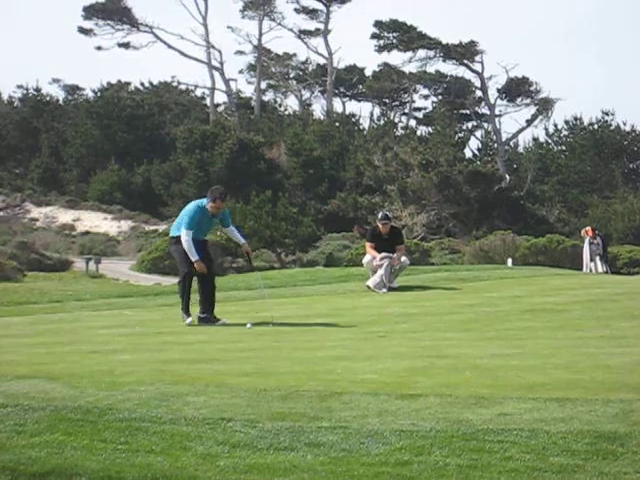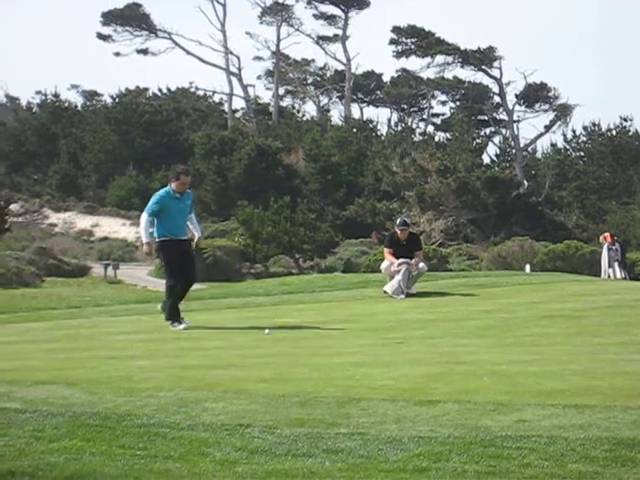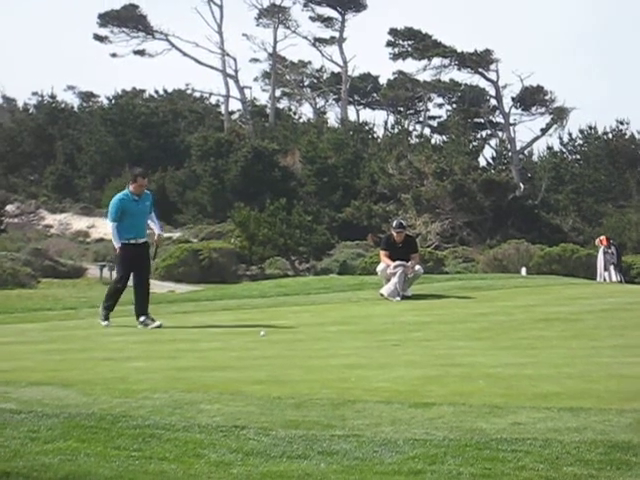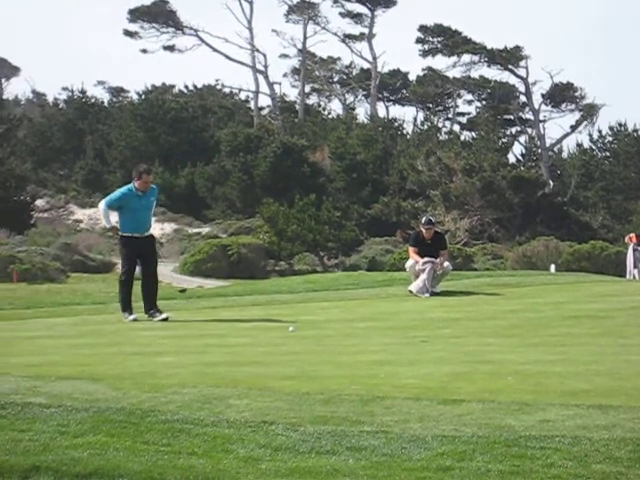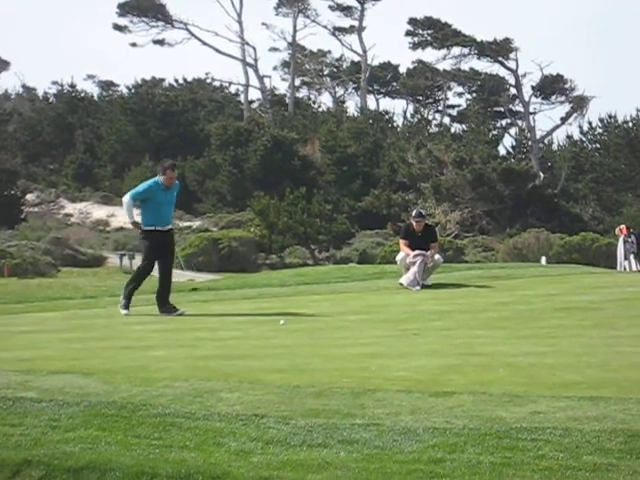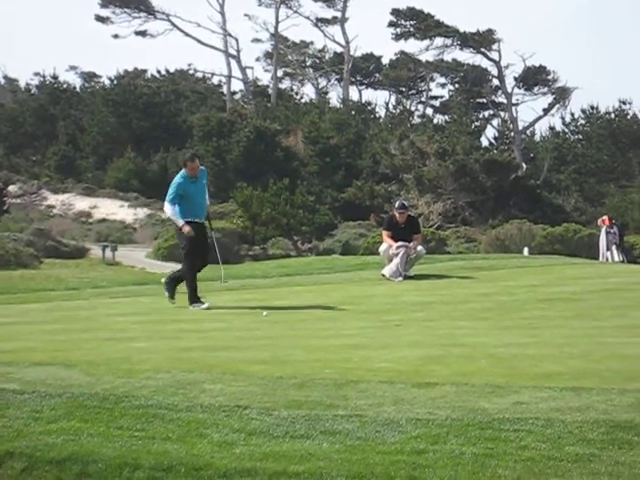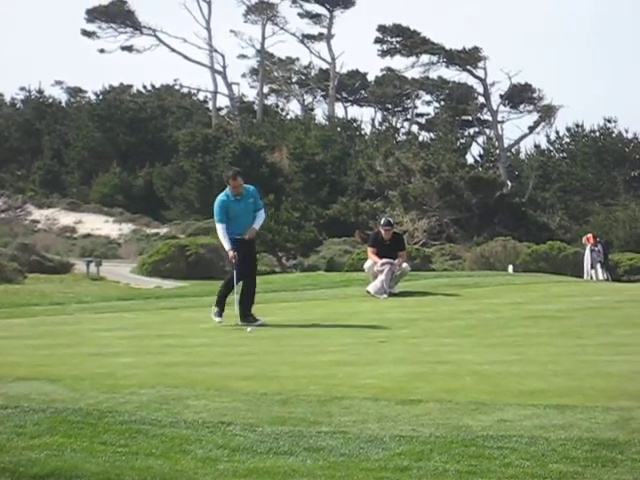
dt=0.7s
person 1, frame 1
left shoulder: (222, 210)
right shoulder: (194, 209)
left elbow: (228, 228)
right elbow: (185, 237)
left wrist: (242, 243)
right wrist: (196, 260)
left hip: (199, 241)
right hip: (180, 240)
left knee: (208, 275)
right knee: (187, 272)
left ankle: (205, 314)
right ankle: (185, 310)
person 1, frame 2
left shoulder: (189, 195)
right shoulder: (161, 196)
right elbow: (145, 218)
left wrist: (198, 233)
right wrist: (146, 241)
left hip: (184, 242)
right hip: (166, 243)
left knee: (190, 277)
right knee: (173, 280)
left ankle: (169, 307)
right ankle: (173, 318)
person 1, frame 3
left shoulder: (148, 196)
right shoulder: (119, 200)
right elbow: (112, 225)
left wrist: (157, 231)
right wrist: (118, 246)
left hip: (143, 245)
right hip: (126, 246)
left knee: (143, 281)
right knee: (121, 280)
left ankle: (143, 316)
right ankle: (105, 310)
person 1, frame 4
left shoulder: (153, 190)
right shoulder: (123, 194)
right elbow: (103, 205)
right wrist: (110, 225)
left hip: (147, 238)
right hip: (128, 240)
left knee: (151, 273)
right knee: (127, 275)
left ankle: (151, 309)
right ankle: (127, 310)
person 1, frame 5
left shoulder: (176, 186)
right shoulder: (149, 187)
right elbow: (127, 199)
right wrist: (132, 220)
left hip: (167, 232)
right hip: (150, 233)
left knee: (166, 269)
right knee: (146, 267)
left ankle: (164, 304)
right ankle: (126, 298)
person 1, frame 6
left shoulder: (202, 172)
right shoulder: (178, 183)
right elbow: (168, 208)
left wrist: (206, 205)
right wrist: (183, 225)
left hip: (199, 224)
right hip: (185, 225)
left knee: (203, 260)
right knee: (191, 262)
left ankle: (171, 281)
right ankle: (193, 299)
person 1, frame 7
left shoulder: (252, 191)
right shoulder: (221, 201)
left elbow: (261, 212)
right elbow: (220, 228)
left wrist: (254, 228)
right wrist: (229, 249)
left hip: (248, 240)
right hip: (234, 243)
left knee: (251, 277)
right knee: (239, 273)
left ankle: (246, 314)
right ankle: (219, 304)
